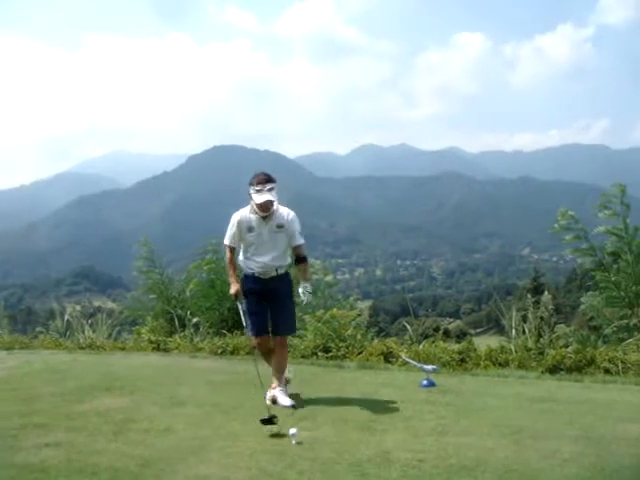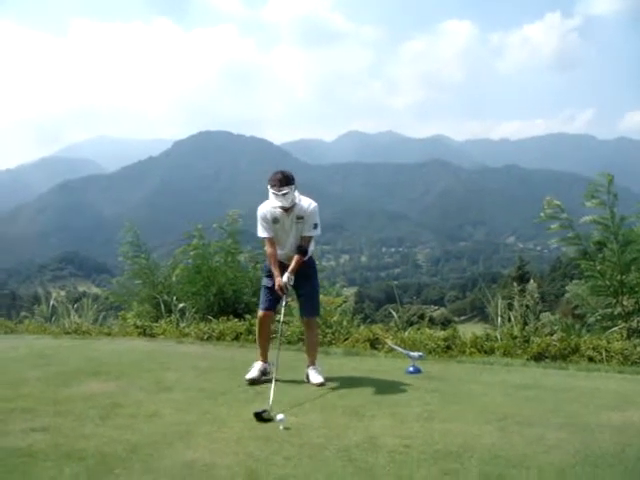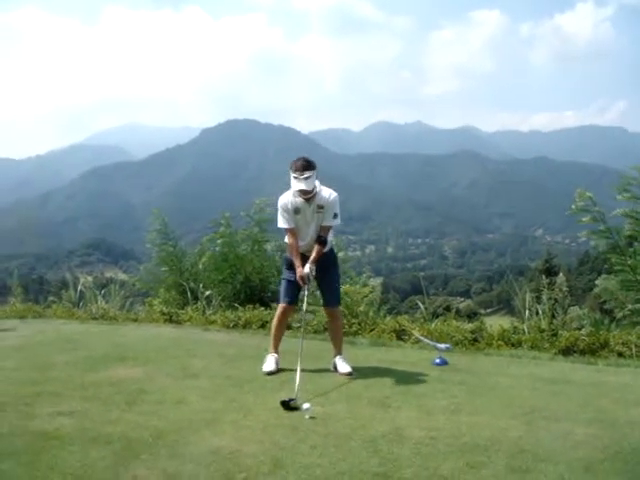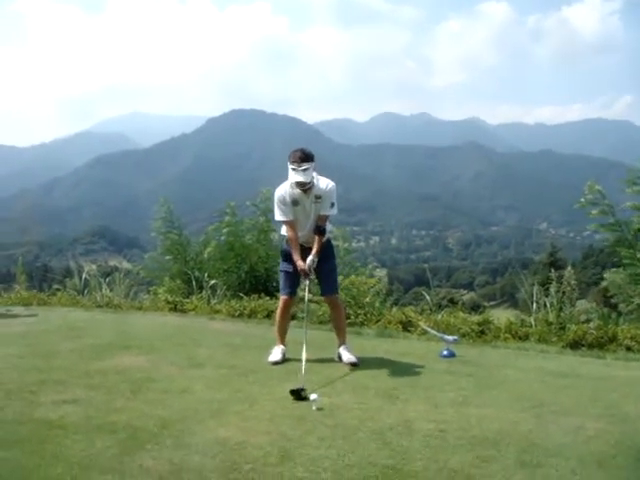
dt=1s
person 1, frame 1
left shoulder: (288, 216)
right shoulder: (240, 218)
left elbow: (299, 252)
right elbow: (230, 251)
left wrist: (305, 282)
right wrist: (234, 281)
left hip: (280, 280)
right hip: (252, 281)
left knee: (281, 338)
right knee: (260, 339)
left ankle: (276, 388)
right ankle: (281, 374)
person 1, frame 2
left shoulder: (310, 207)
right shoulder: (264, 210)
left elbow: (304, 246)
right elbow: (270, 246)
left wrist: (290, 274)
right wrist: (277, 276)
left hip: (303, 265)
right hip: (275, 264)
left knee: (310, 318)
right knee: (264, 314)
left ankle: (312, 367)
right ankle: (262, 363)
person 1, frame 3
left shoulder: (330, 198)
right shoulder: (285, 200)
left elbow: (323, 236)
right elbow: (291, 236)
left wrist: (311, 264)
right wrist: (299, 267)
left hip: (323, 256)
right hip: (295, 255)
left knee: (333, 308)
right knee: (285, 306)
left ankle: (338, 357)
right ankle: (272, 354)
person 1, frame 4
left shoulder: (327, 187)
right shoulder: (282, 192)
left elbow: (321, 226)
right elbow: (290, 228)
left wrist: (313, 256)
right wrist: (297, 260)
left hip: (321, 246)
right hip: (293, 247)
left knee: (332, 298)
right knee: (286, 298)
left ankle: (342, 347)
right ankle: (279, 346)
